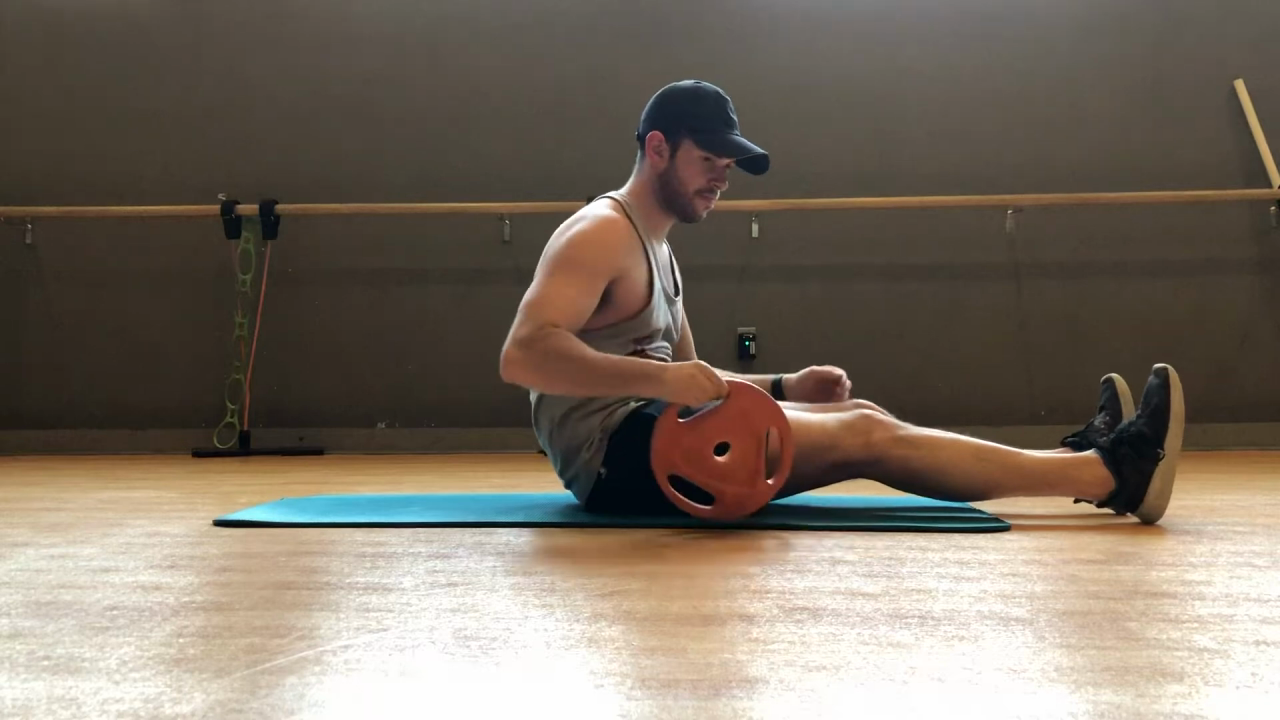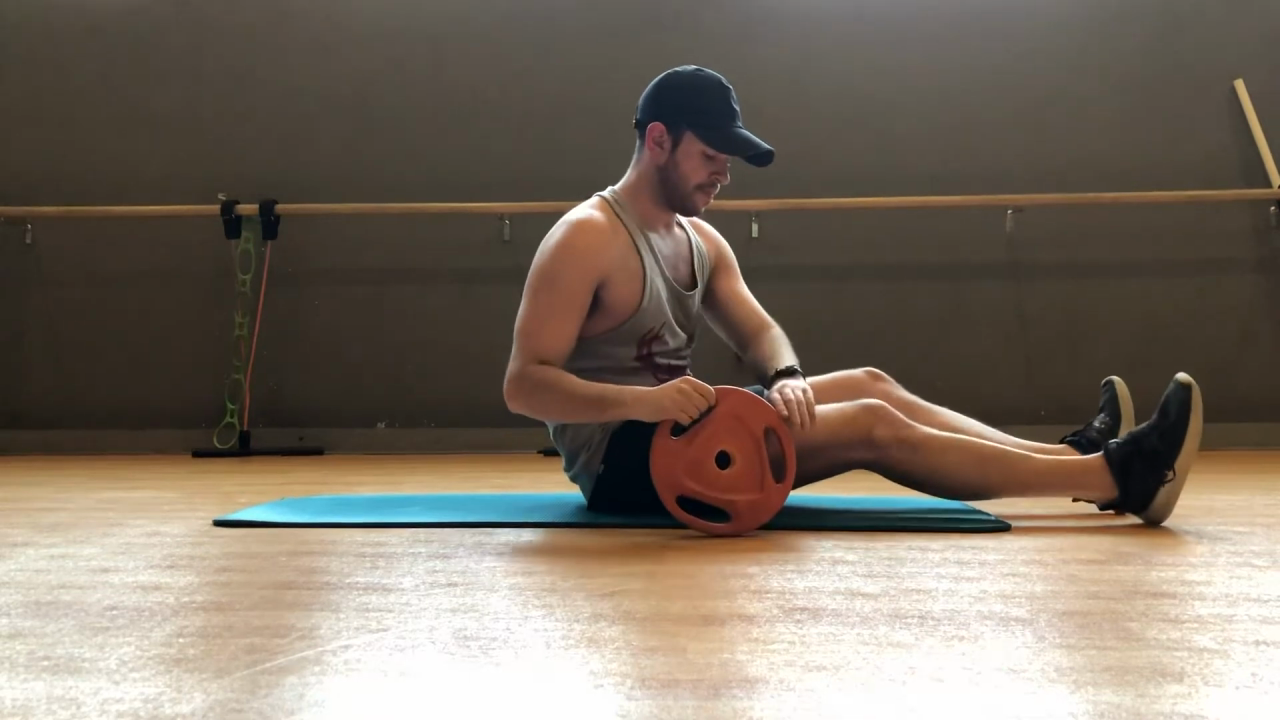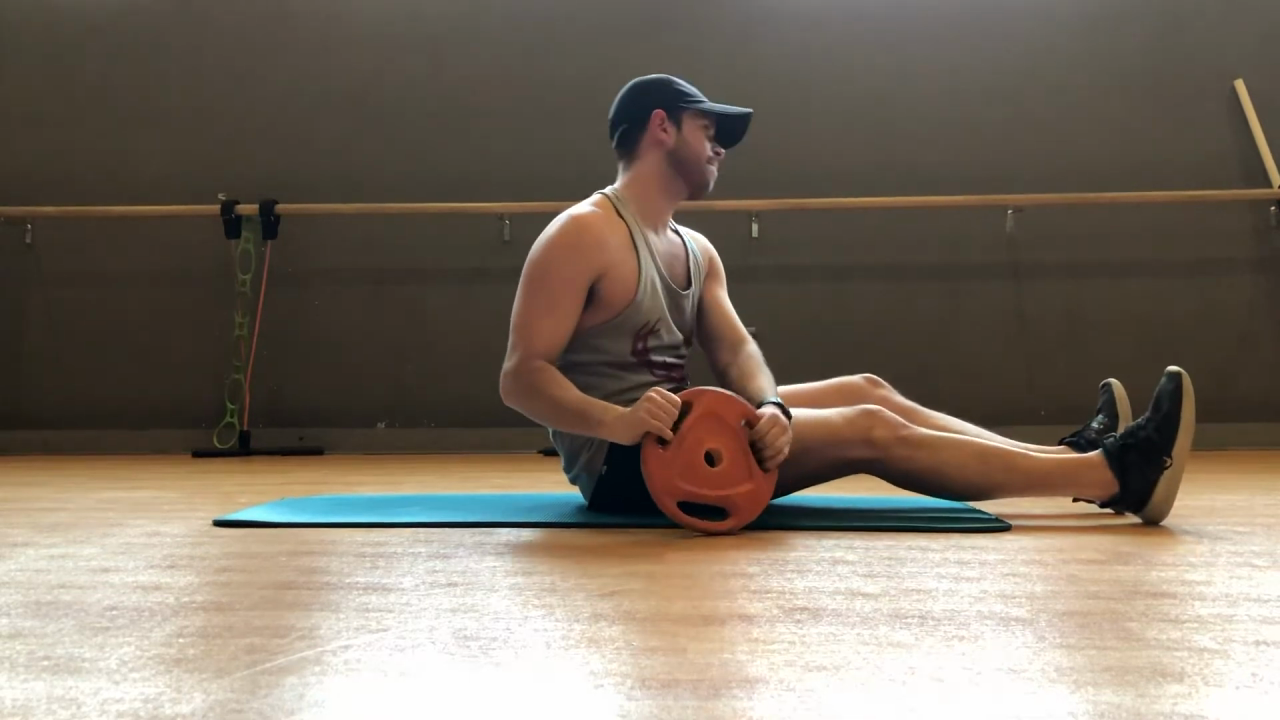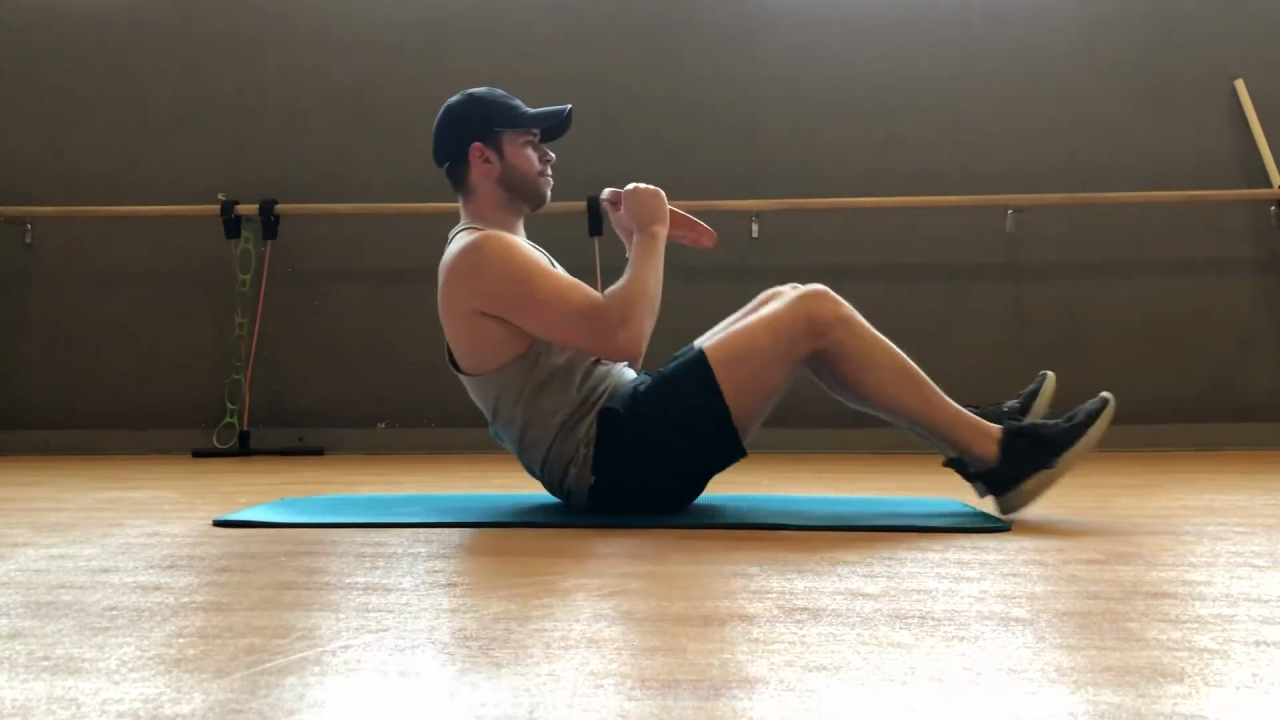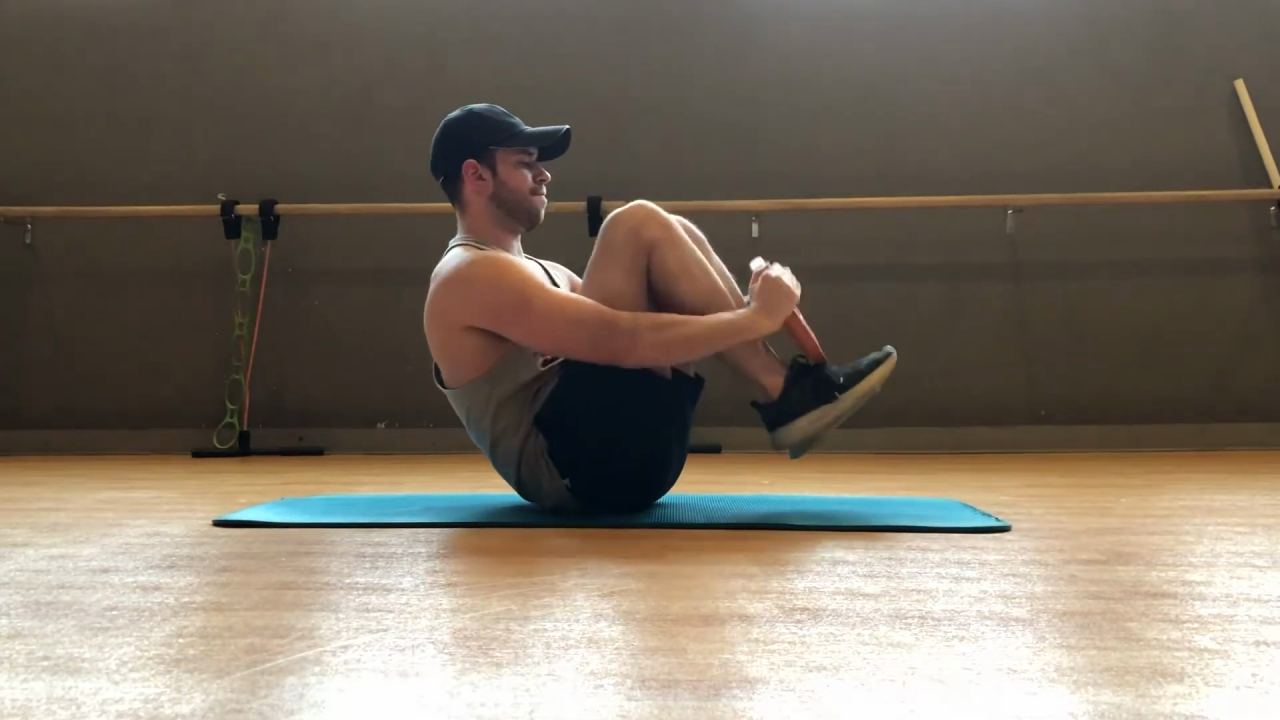
dt=1s
person 1, frame 1
left shoulder: (655, 249)
right shoulder: (601, 234)
left elbow: (690, 376)
right elbow: (521, 355)
left wrist: (784, 386)
right wrist: (659, 380)
left hip: (646, 438)
right hip: (616, 453)
left knee: (859, 418)
right knee: (865, 437)
left ankle: (1082, 459)
right ankle: (1110, 473)
person 1, frame 2
left shoulder: (699, 240)
right shoulder: (586, 238)
left elbow: (761, 332)
right elbow: (523, 385)
left wrist: (787, 377)
right wrist: (641, 400)
right hip: (621, 458)
left knee: (870, 386)
right knee: (870, 427)
left ankle: (1078, 458)
right ankle: (1115, 478)
person 1, frame 3
left shoulder: (693, 249)
right shoulder: (581, 235)
left elbow: (736, 350)
right elbow: (520, 379)
left wrist: (766, 410)
right wrist: (616, 421)
left hip: (672, 437)
right hip: (622, 462)
left knee: (865, 392)
right knee: (868, 433)
left ankle: (1074, 457)
right ankle: (1117, 475)
person 1, frame 4
left shoulder: (508, 254)
right shoulder: (481, 257)
left elbow: (614, 350)
right elbow: (622, 337)
left wrist: (638, 250)
right wrist: (651, 239)
left hip: (623, 449)
right hip: (614, 462)
left knee: (791, 310)
right knee: (814, 310)
left ankle: (979, 439)
right ankle: (1000, 454)
person 1, frame 5
left shoulder: (531, 271)
right shoulder: (473, 276)
right elbow: (624, 343)
right wrist: (755, 318)
left hip: (630, 450)
right hip: (581, 461)
left knee: (674, 234)
right knee: (640, 225)
left ankle: (785, 390)
right ankle: (787, 392)
